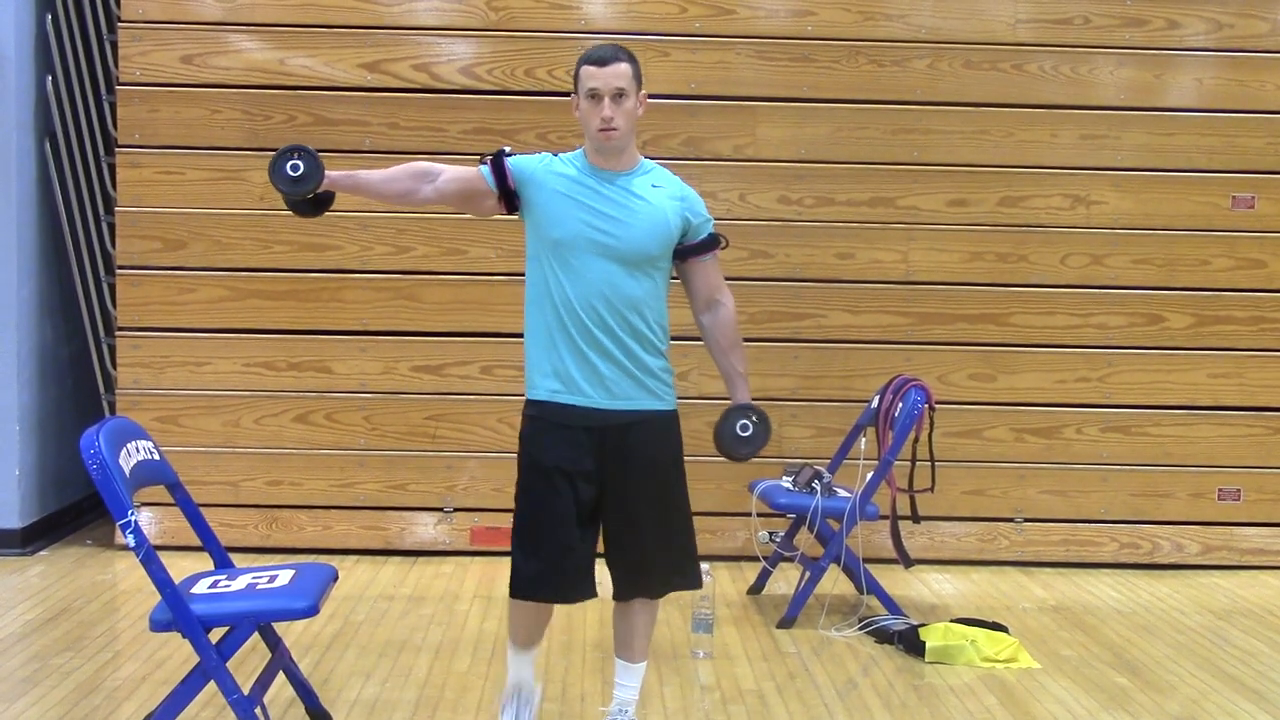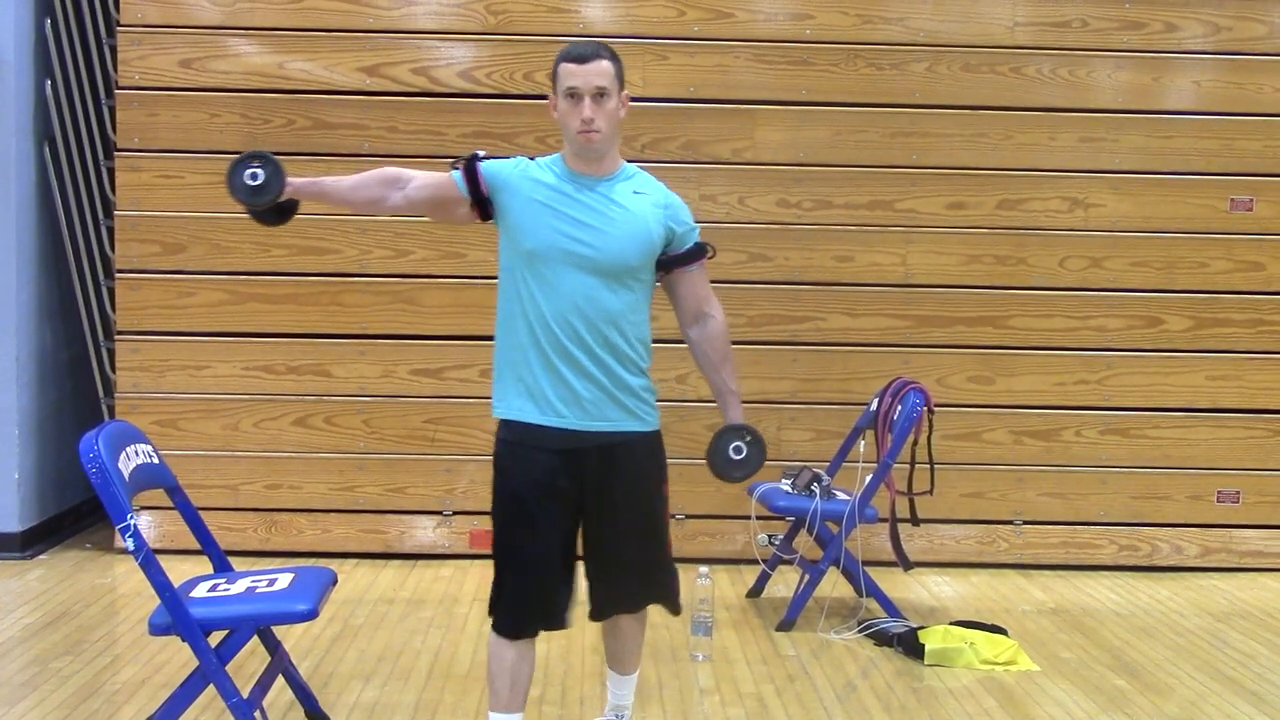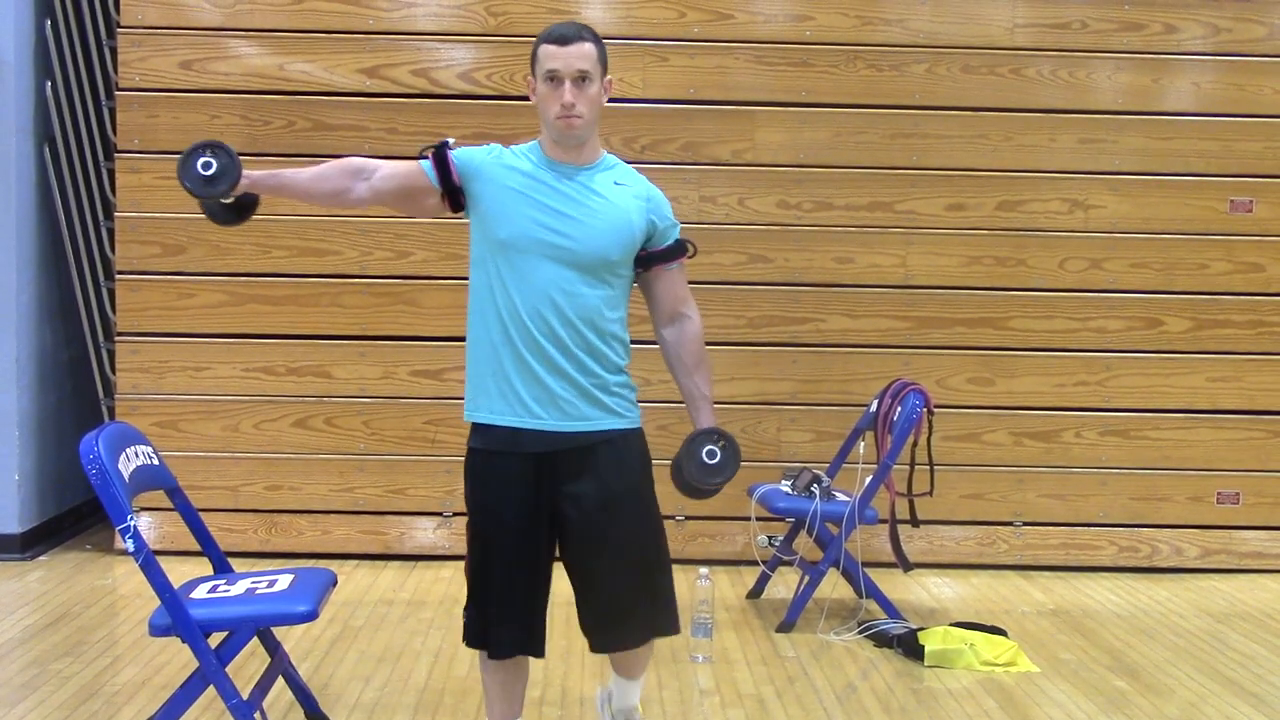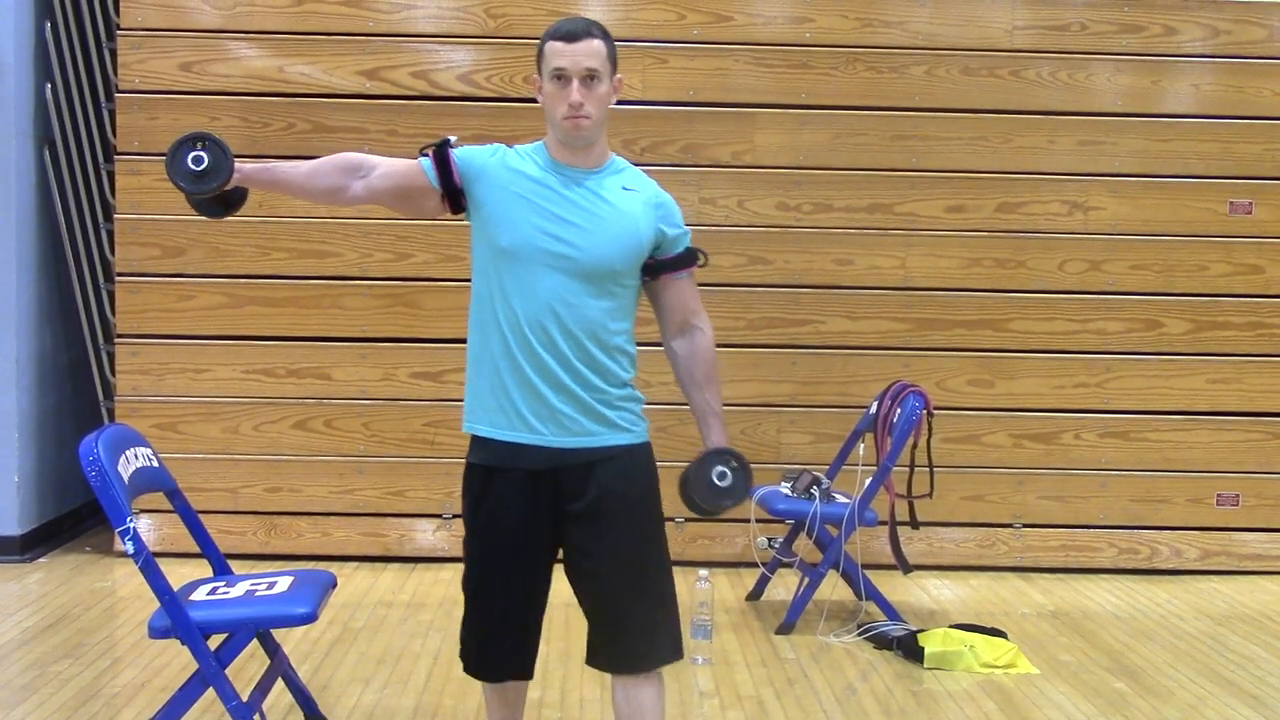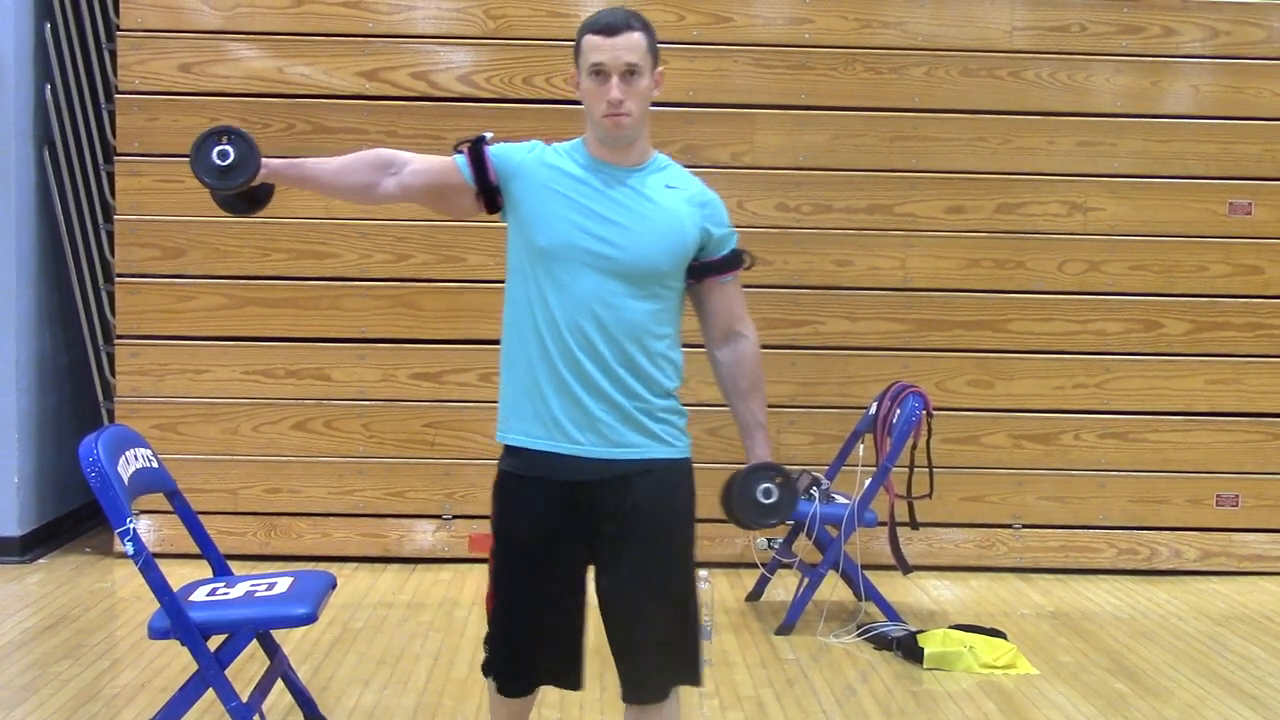
dt=0.3s
person 1, frame 1
left shoulder: (679, 200)
right shoulder: (536, 177)
left elbow: (713, 306)
right elbow: (431, 183)
left wrist: (740, 396)
right wrist: (334, 180)
left hip: (647, 415)
right hip: (556, 410)
left knee: (642, 574)
right knee: (540, 573)
person 1, frame 2
left shoulder: (663, 207)
right shoulder: (512, 183)
left elbow: (702, 318)
right elbow: (400, 189)
left wrist: (733, 413)
right wrist: (298, 187)
left hip: (627, 434)
right hip: (530, 434)
left knee: (628, 592)
right knee: (522, 605)
person 1, frame 3
left shoulder: (643, 201)
right shoulder: (485, 171)
left elbow: (678, 320)
right elbow: (367, 179)
left wrist: (705, 422)
right wrist: (253, 180)
left hip: (607, 437)
right hip: (503, 437)
left knee: (629, 612)
right knee: (503, 621)
person 1, frame 4
left shoulder: (653, 205)
right shoulder: (486, 172)
left elbow: (688, 331)
right elbow: (361, 177)
left wrist: (715, 440)
right wrist: (242, 172)
left hip: (614, 454)
right hip: (504, 450)
left knee: (635, 640)
right knee: (500, 638)
person 1, frame 5
left shoulder: (697, 205)
right shoulder: (524, 170)
left elbow: (732, 338)
right elbow: (393, 175)
left wrist: (759, 451)
right wrist: (272, 169)
left hip: (651, 468)
right hip: (537, 462)
right knee: (518, 657)
